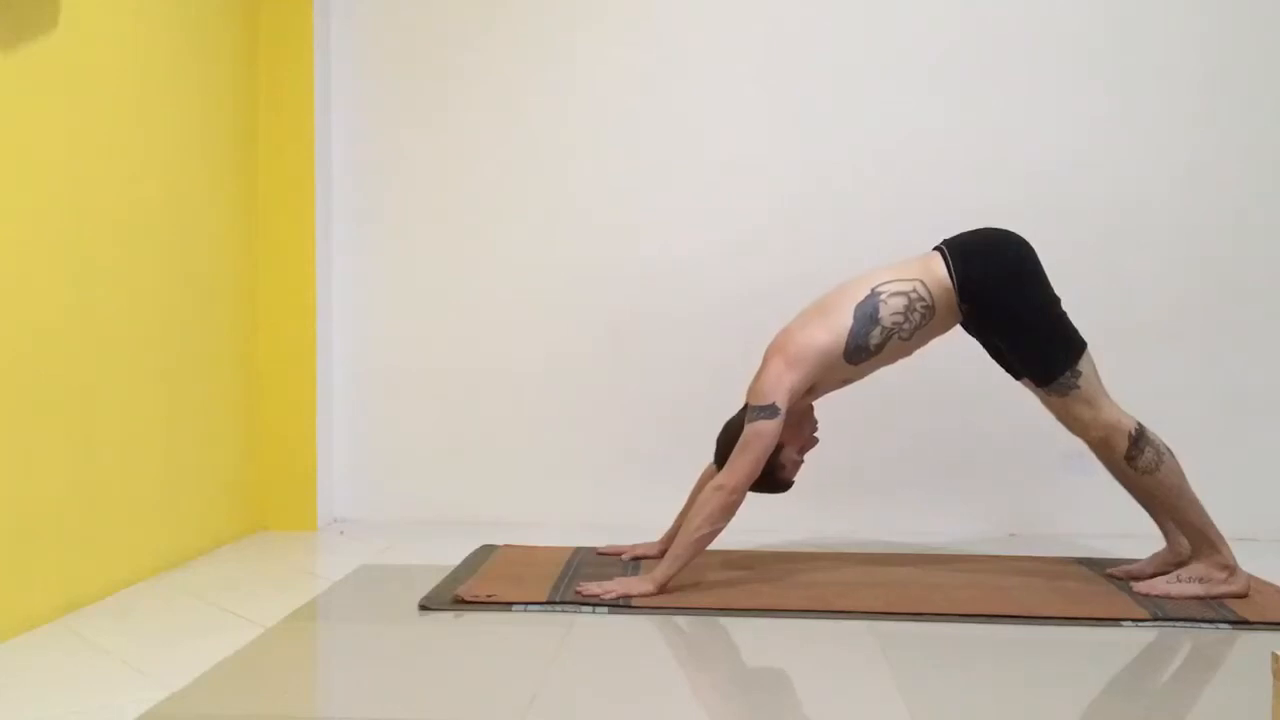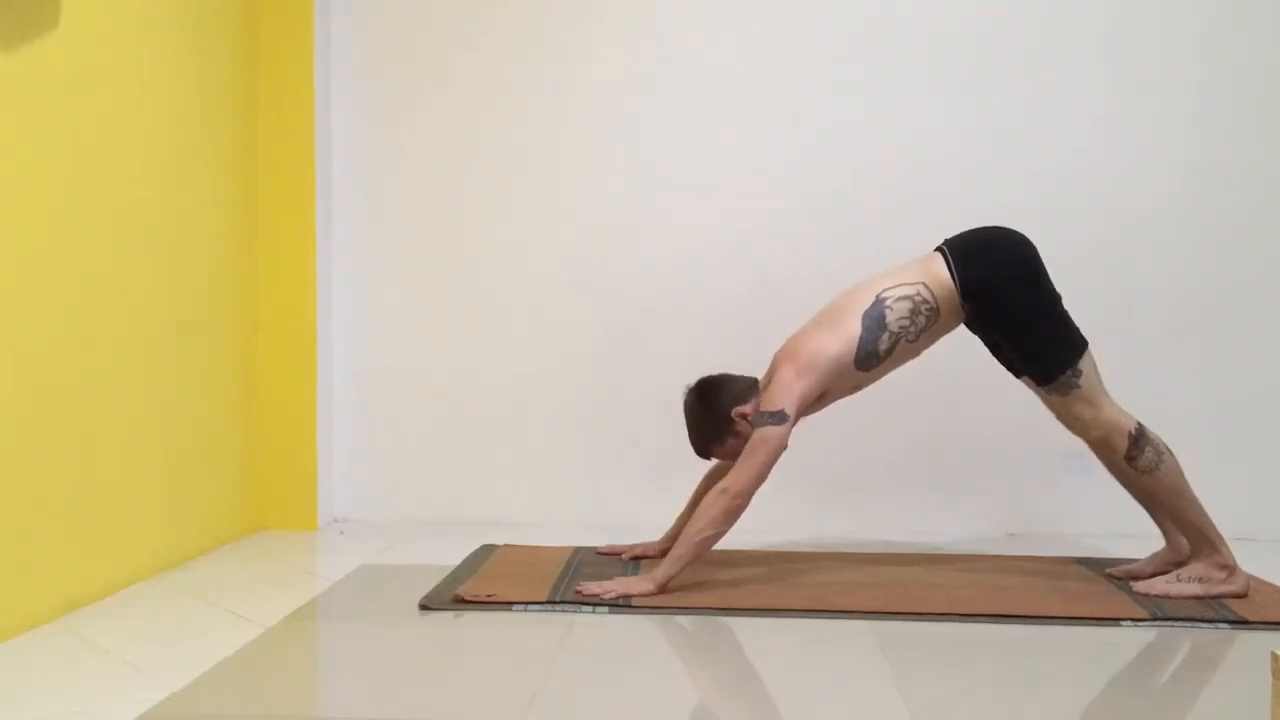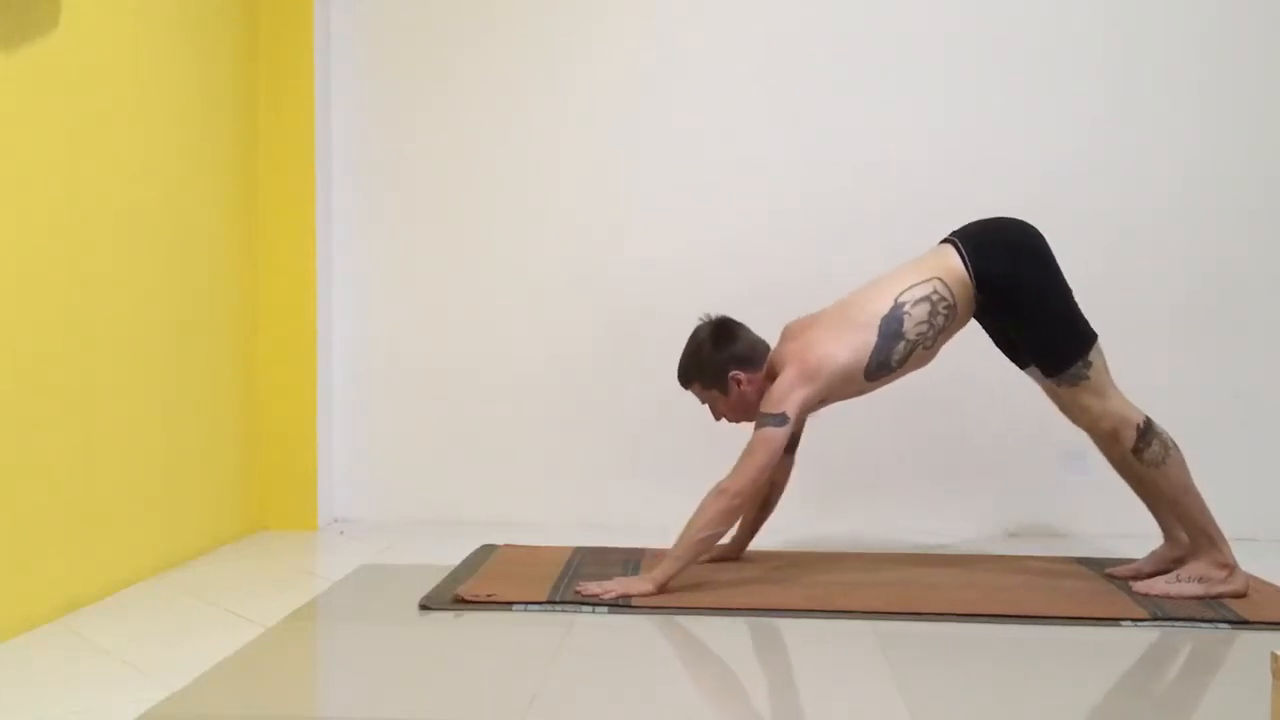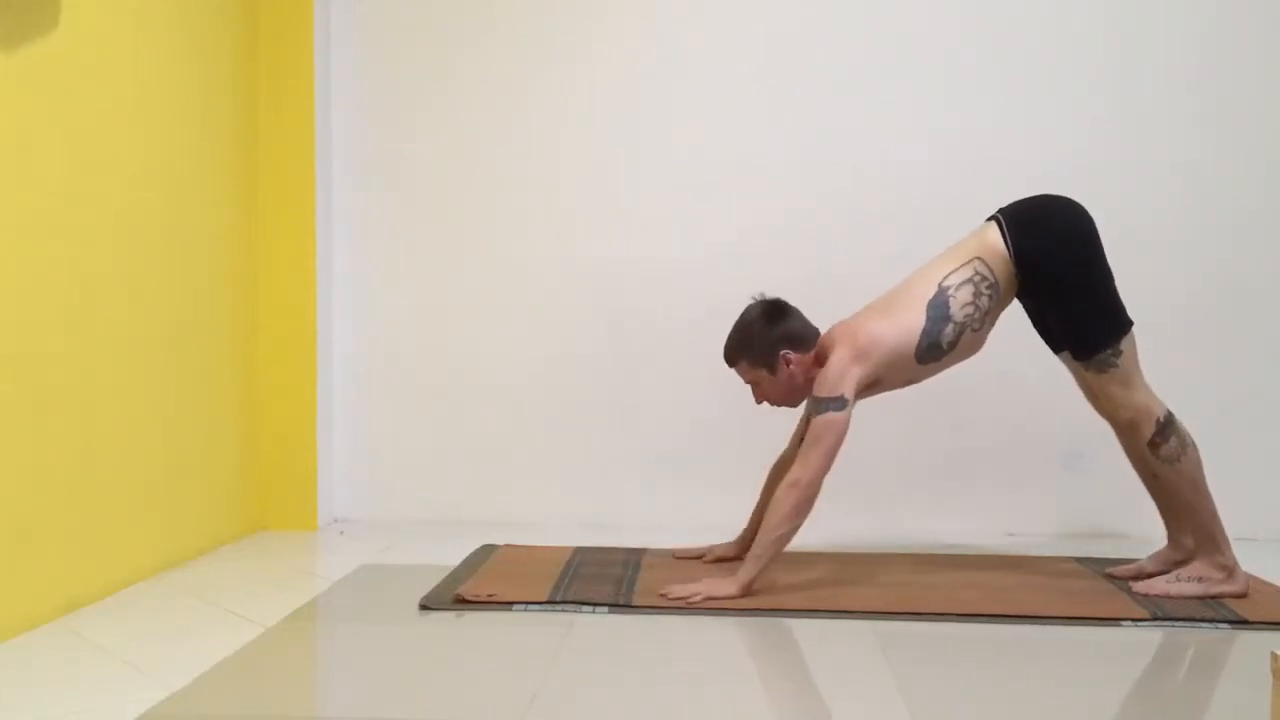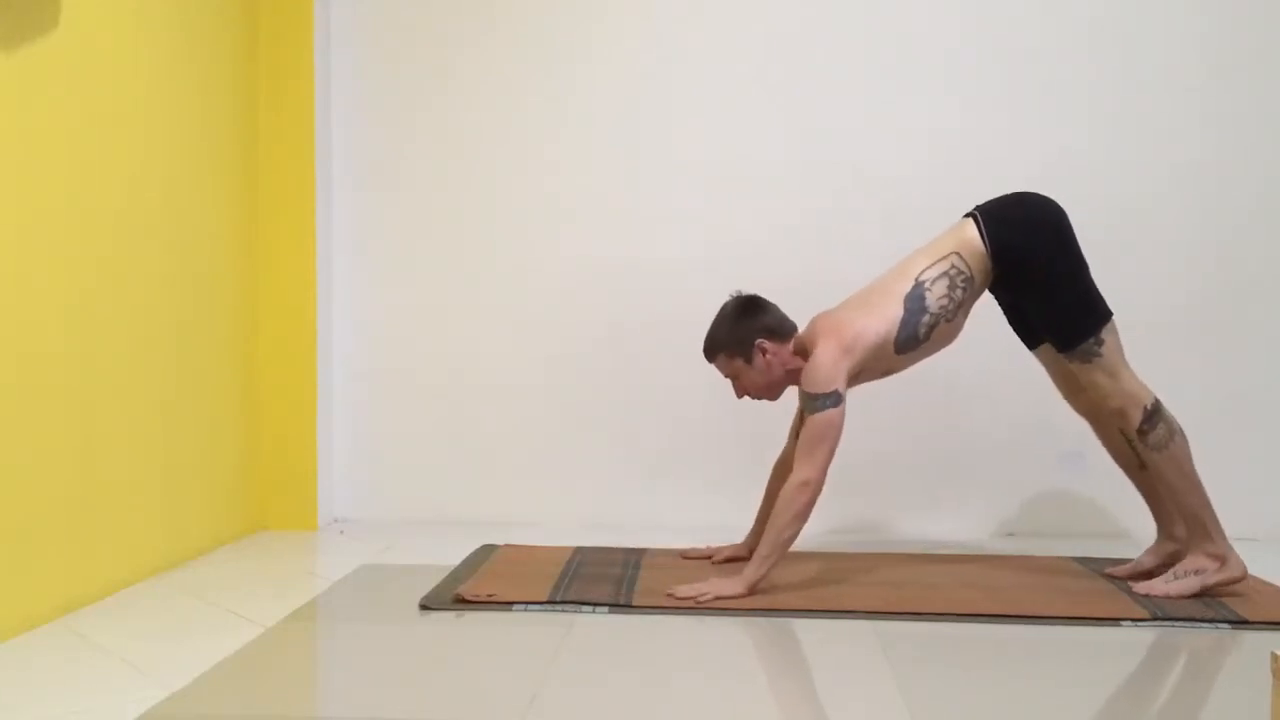
dt=1s
person 1, frame 1
left shoulder: (779, 381)
right shoulder: (781, 381)
left elbow: (727, 487)
right elbow: (720, 468)
left wrist: (655, 579)
right wrist: (663, 542)
left hip: (987, 270)
right hip: (973, 276)
left knee: (1097, 420)
right knee: (1092, 421)
left ankle: (1217, 560)
right ankle: (1180, 545)
person 1, frame 2
left shoulder: (787, 388)
right shoulder: (782, 379)
left elbow: (733, 493)
right elbow: (723, 474)
left wrist: (655, 579)
right wrist: (666, 541)
left hip: (991, 269)
right hip: (976, 274)
left knee: (1097, 419)
right knee: (1091, 421)
left ankle: (1217, 561)
right ankle: (1179, 545)
person 1, frame 3
left shoulder: (795, 379)
right shoulder: (790, 343)
left elbow: (733, 491)
right elbow: (777, 466)
left wrist: (655, 578)
right wrist: (737, 546)
left hip: (999, 261)
right hip: (982, 264)
left knee: (1105, 412)
right knee: (1090, 414)
left ankle: (1216, 561)
right ankle: (1179, 543)
person 1, frame 4
left shoulder: (841, 365)
right shoulder: (831, 357)
left elbow: (803, 483)
right elbow: (790, 461)
left wrist: (741, 579)
right wrist: (743, 542)
left hip: (1045, 238)
right hip: (1023, 245)
left knee: (1128, 404)
right knee: (1118, 407)
left ankle: (1217, 562)
right ankle: (1184, 544)
person 1, frame 5
left shoulder: (825, 358)
right shoulder: (815, 347)
left elbow: (806, 481)
right elbow: (790, 458)
left wrist: (747, 579)
right wrist: (751, 544)
left hip: (1018, 234)
right hip: (999, 244)
left knee: (1114, 395)
right knee: (1090, 399)
left ankle: (1212, 551)
right ankle: (1174, 537)
